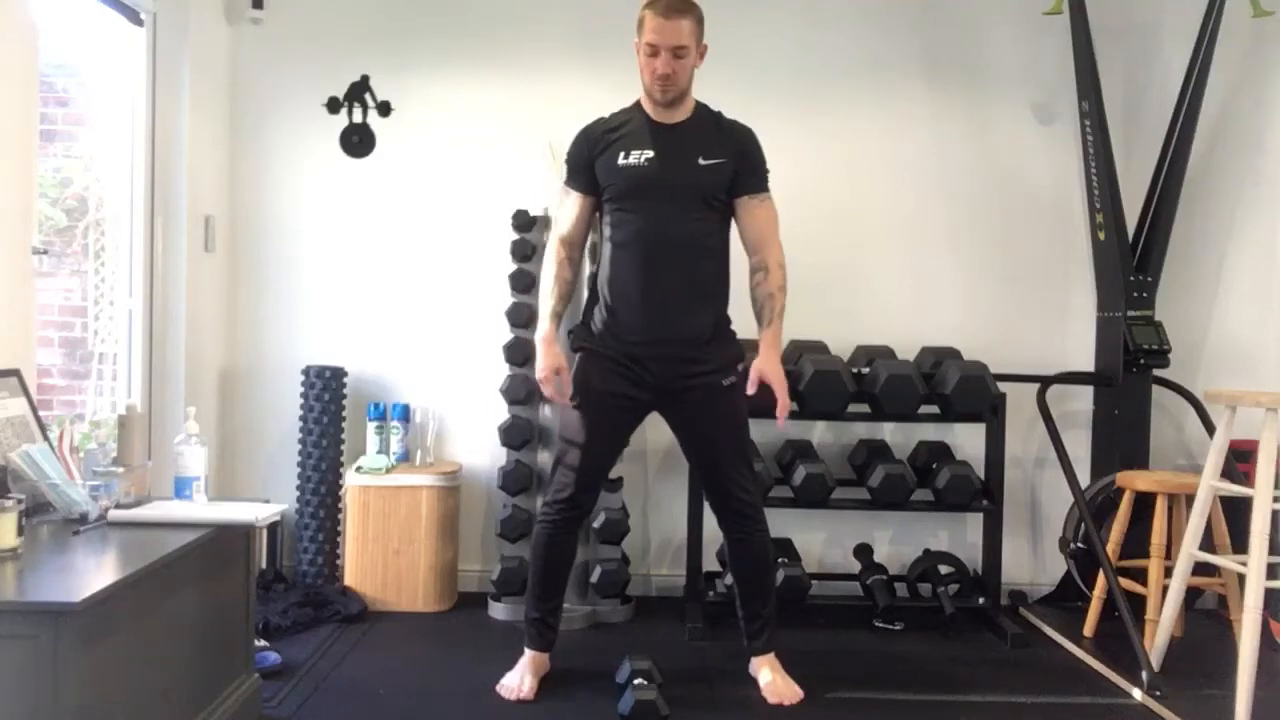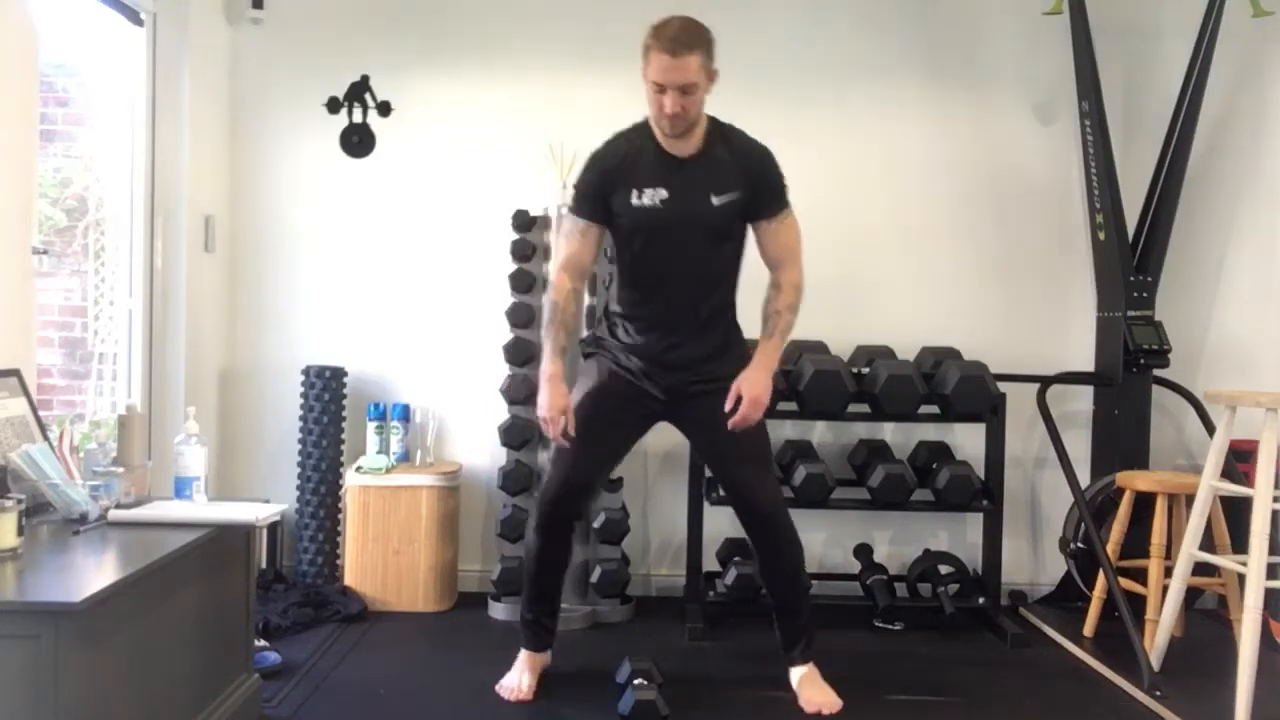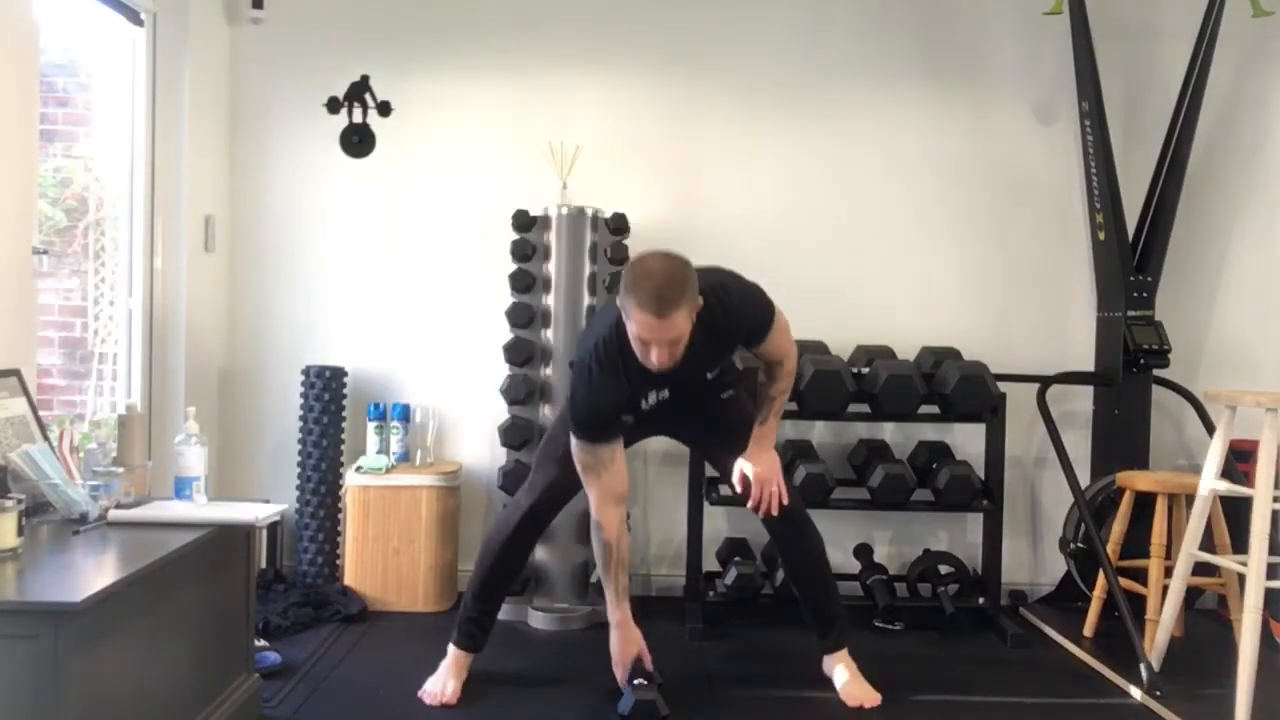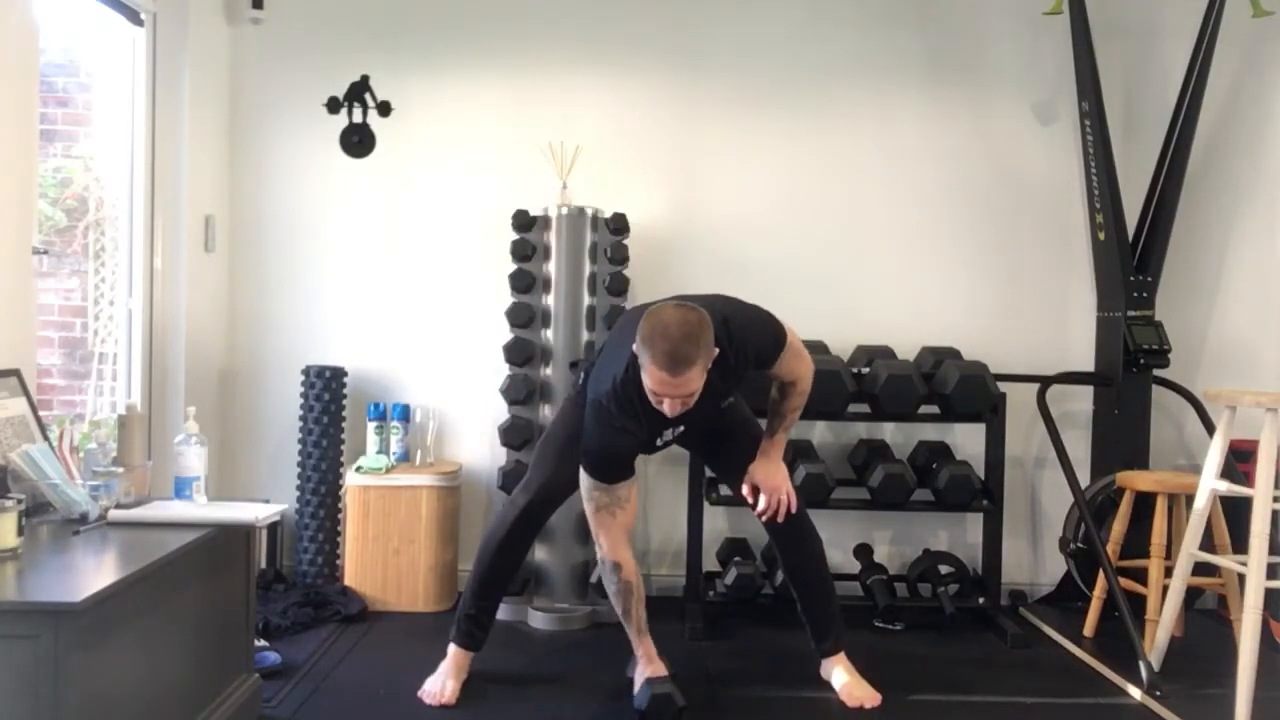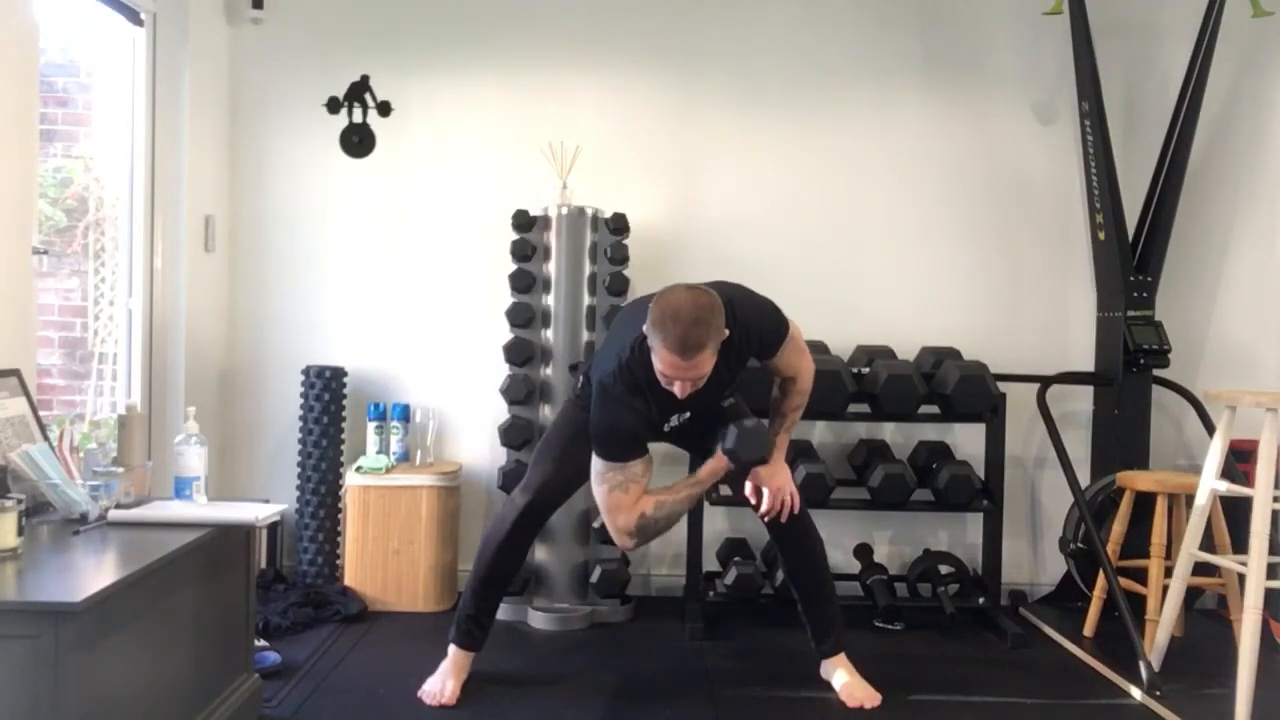
dt=1s
person 1, frame 1
left shoulder: (733, 143)
right shoulder: (599, 140)
left elbow: (764, 254)
right elbow: (564, 244)
left wrist: (770, 346)
right wrist: (548, 336)
left hip: (706, 362)
right hip: (609, 357)
left knee: (740, 508)
right knee: (564, 503)
left ankle: (762, 654)
right ankle: (536, 650)
person 1, frame 2
left shoulder: (749, 162)
right shoulder: (612, 163)
left elbow: (787, 271)
right elbow: (568, 274)
left wrist: (763, 364)
right wrist: (552, 375)
left hip: (716, 370)
right hip: (622, 363)
left knee: (764, 509)
right knee: (557, 497)
left ankle: (802, 663)
right ankle: (534, 649)
person 1, frame 3
left shoulder: (734, 301)
right shoulder: (598, 365)
left elbow: (781, 359)
right elbow: (607, 509)
left wrist: (760, 444)
right wrist: (620, 621)
left hip: (708, 396)
right hip: (620, 411)
left knee: (780, 506)
right knee: (532, 505)
left ankle: (835, 654)
right ankle: (460, 654)
person 1, frame 4
left shoulder: (744, 330)
right shoulder: (611, 403)
left elbow: (798, 372)
right elbow: (612, 545)
left wrist: (770, 454)
right wrist: (645, 655)
right hip: (603, 394)
left knee: (782, 505)
right knee: (531, 502)
left ankle: (833, 658)
right ankle: (459, 653)
person 1, frame 5
left shoulder: (750, 316)
right shoulder: (618, 381)
left elbow: (798, 371)
right elbow: (627, 527)
left wrist: (773, 455)
right wrist: (717, 468)
left hip: (710, 406)
right hip: (604, 400)
left knee: (783, 504)
right knee: (531, 501)
left ankle: (833, 657)
right ankle: (459, 653)
